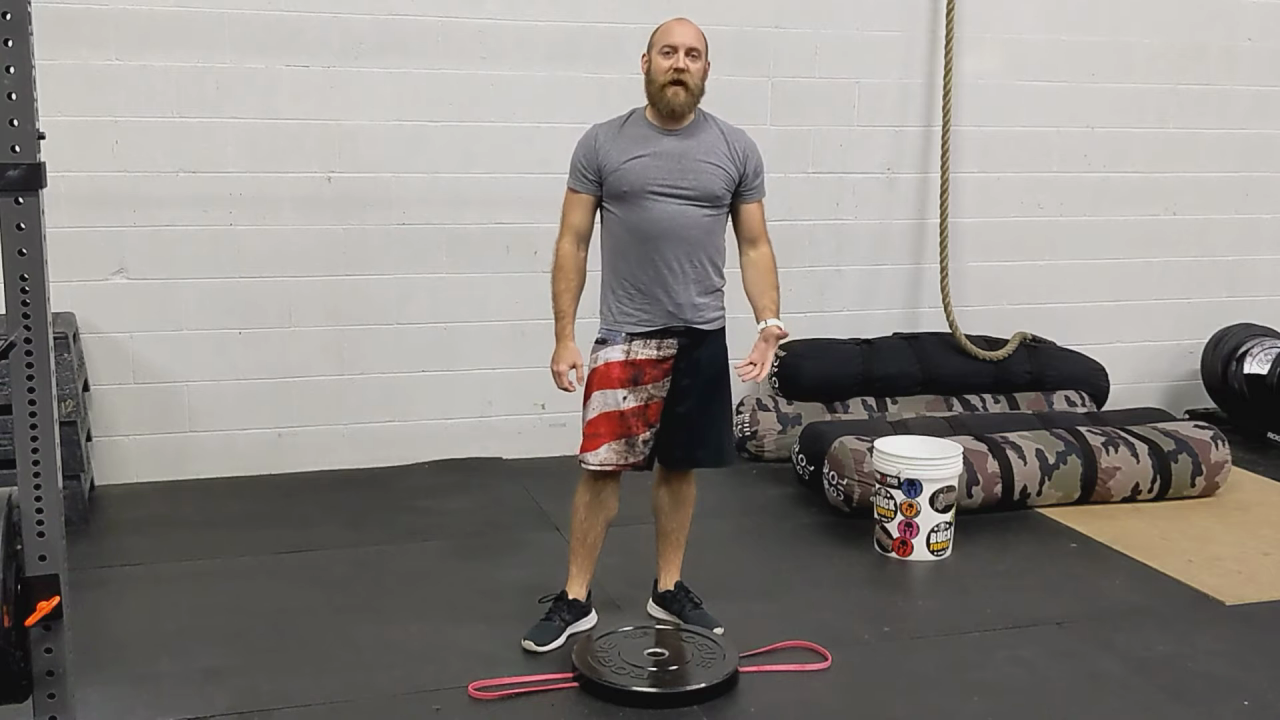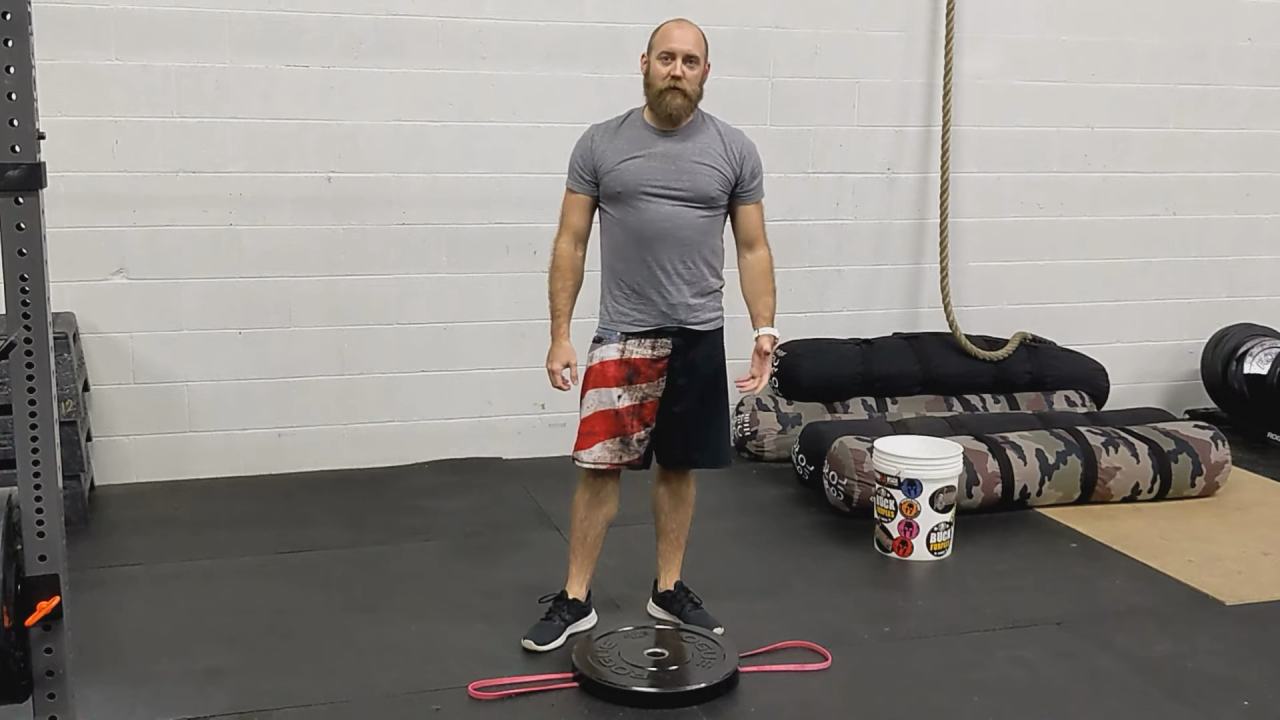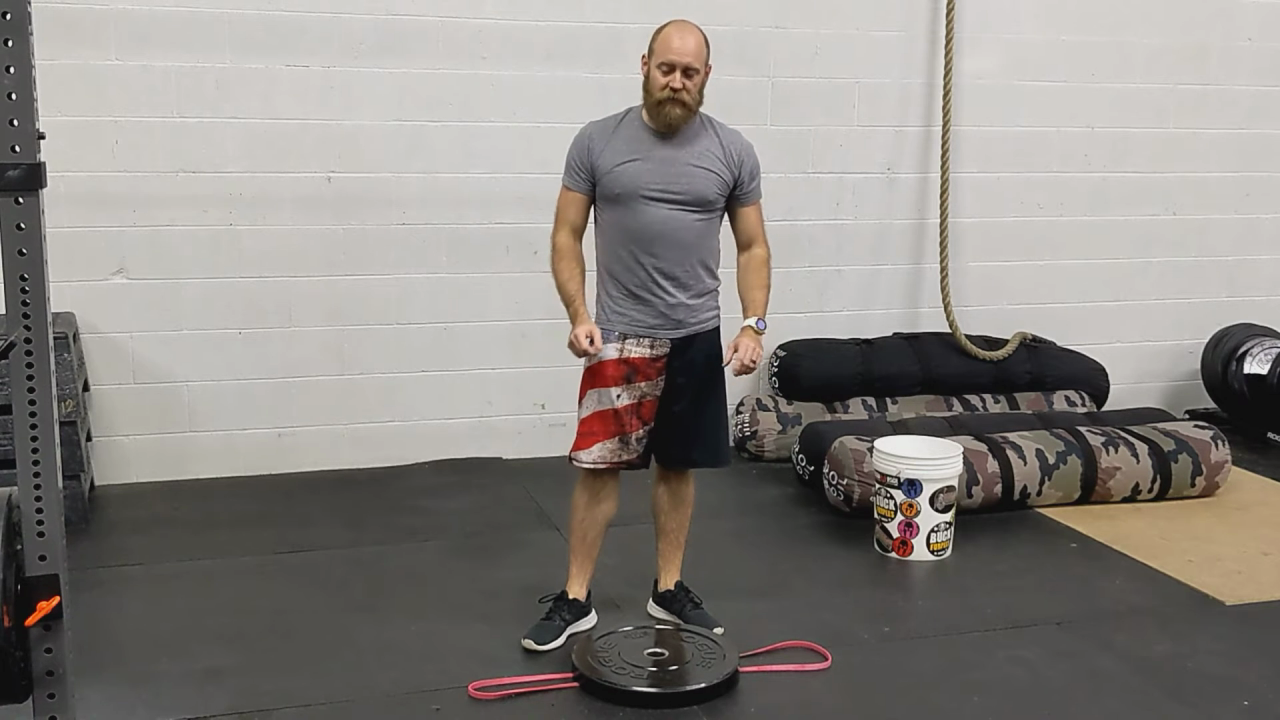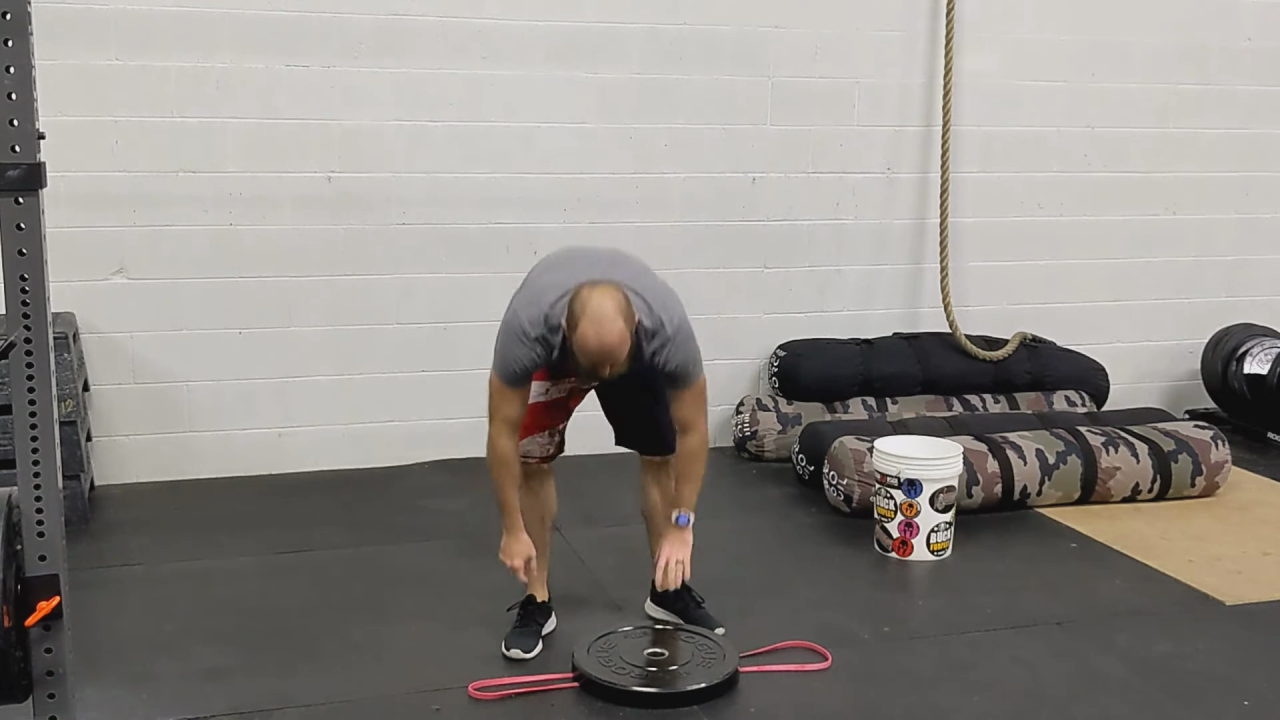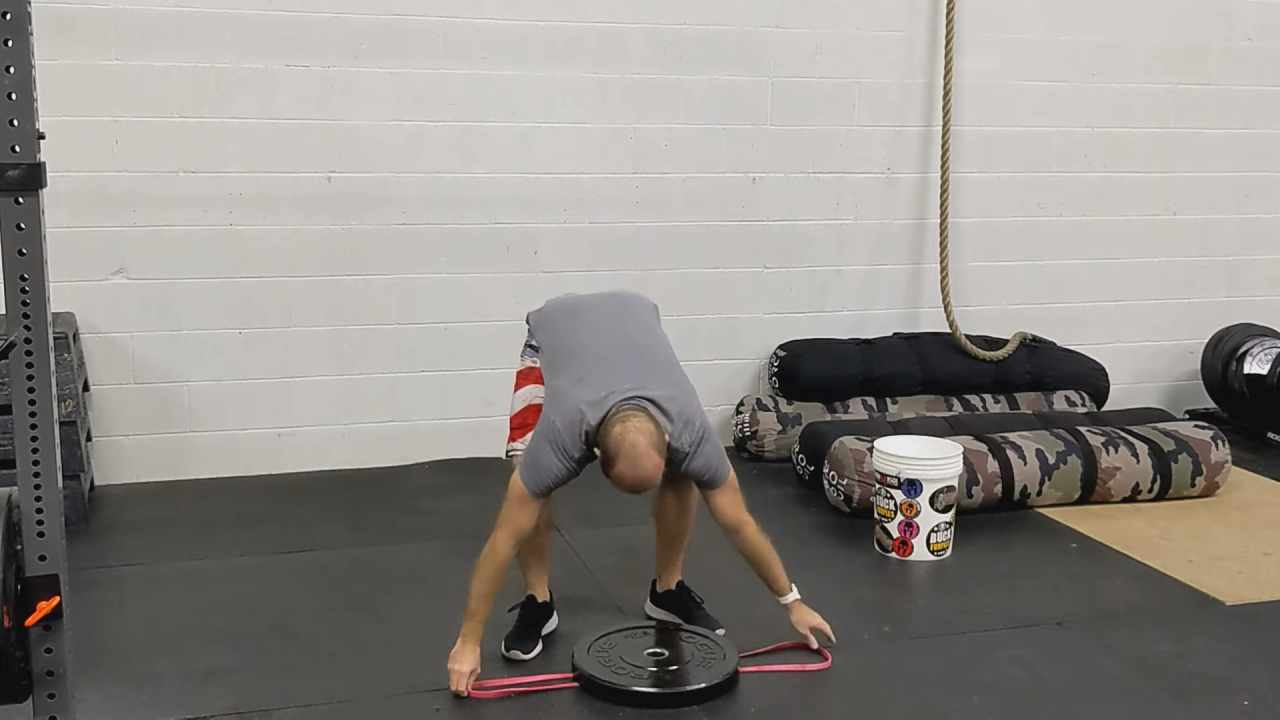
dt=1s
person 1, frame 1
left shoulder: (736, 147)
right shoulder: (602, 143)
left elbow: (754, 245)
right elbow: (572, 243)
left wrist: (769, 323)
right wrist: (564, 336)
left hip: (702, 337)
right hip: (626, 336)
left knee: (679, 466)
right knee: (602, 467)
left ankle: (669, 590)
right ankle: (575, 600)
person 1, frame 2
left shoulder: (734, 149)
right shoulder: (599, 144)
left elbow: (753, 249)
right elbow: (571, 243)
left wrist: (766, 331)
right wrist: (559, 333)
left hip: (699, 336)
right hip: (623, 336)
left knee: (679, 465)
right knee: (600, 465)
left ankle: (669, 589)
right ankle: (574, 600)
person 1, frame 3
left shoulder: (732, 150)
right shoulder: (597, 140)
left elbow: (753, 247)
right elbow: (567, 236)
left wrist: (754, 324)
right wrist: (578, 316)
left hip: (698, 337)
right hip: (621, 337)
left knee: (678, 466)
right knee: (597, 465)
left ankle: (668, 590)
right ankle: (574, 600)
person 1, frame 4
left shoulder: (667, 326)
right shoulder: (527, 325)
left elbow: (693, 431)
right elbow: (502, 433)
left wrist: (680, 526)
right wrist: (513, 531)
left hip: (635, 349)
right hip: (554, 341)
left knee: (661, 455)
right knee: (532, 459)
left ankle: (670, 592)
right ankle: (536, 603)
person 1, frame 5
left shoulder: (690, 433)
right shoulder: (563, 436)
left elbow: (739, 524)
right elbow: (505, 538)
left wrist: (791, 601)
right wrist: (469, 641)
right hip: (553, 331)
left knee: (683, 474)
right knee: (525, 465)
left ankle: (667, 591)
right ankle: (537, 603)
